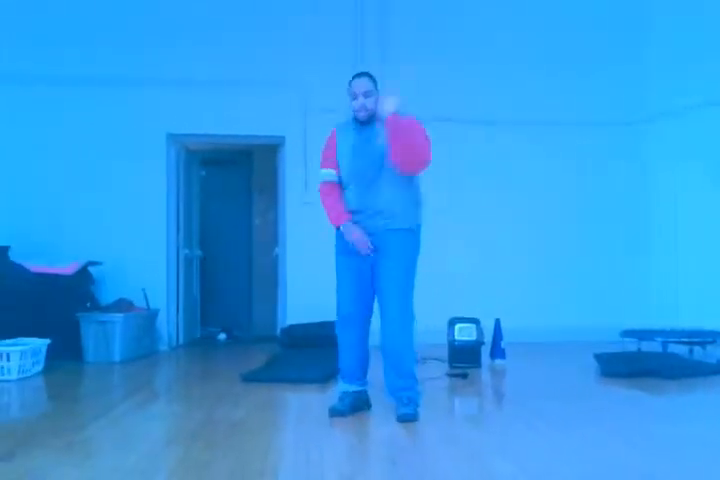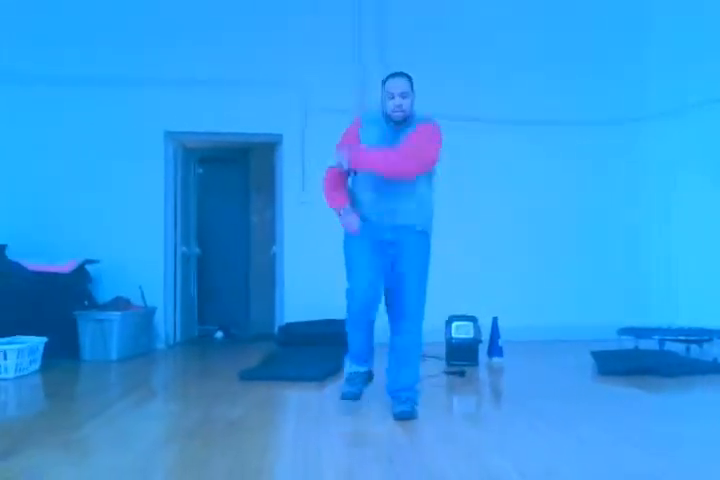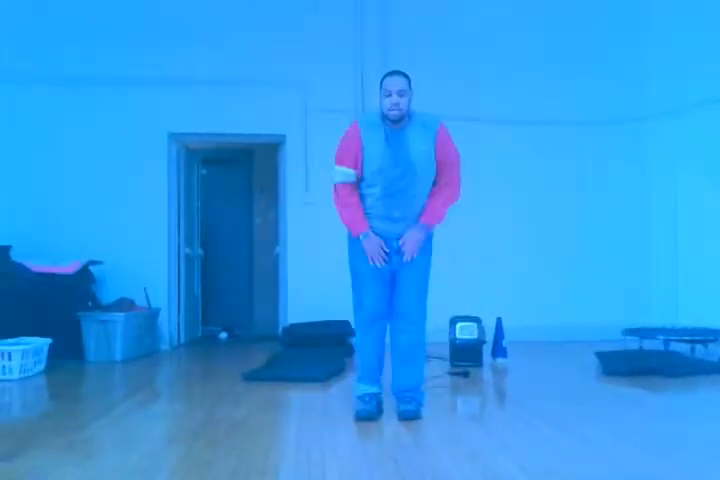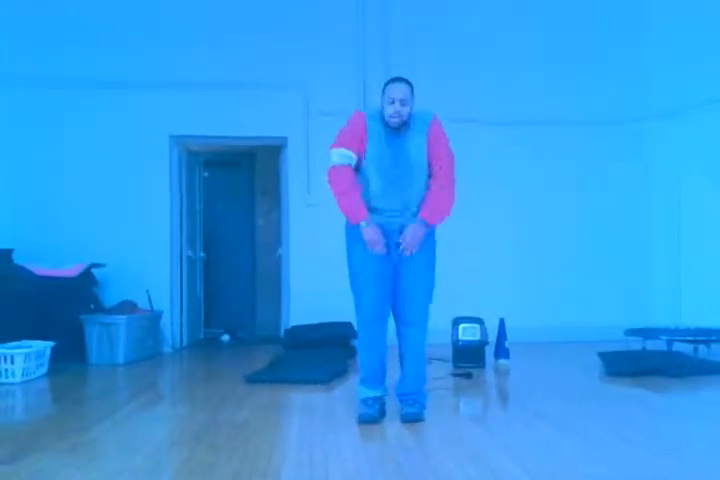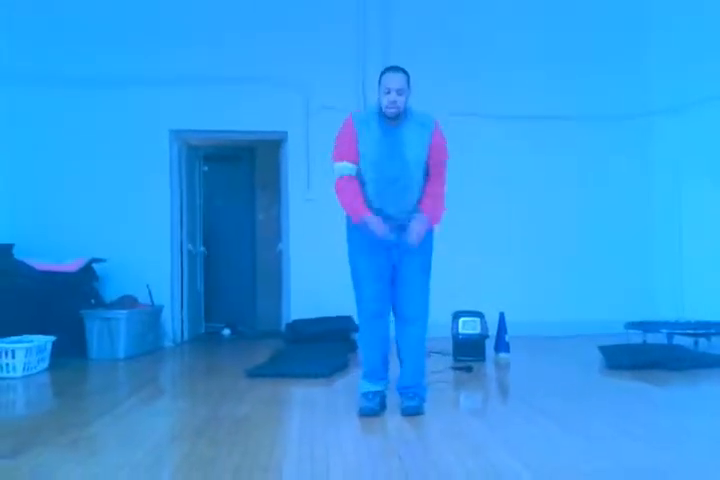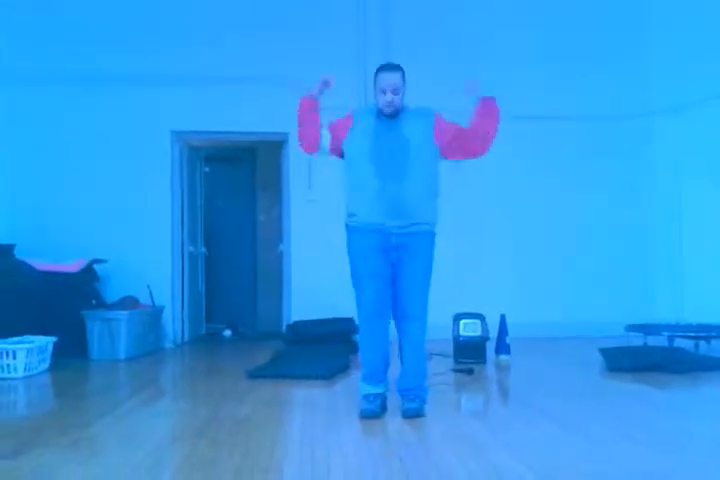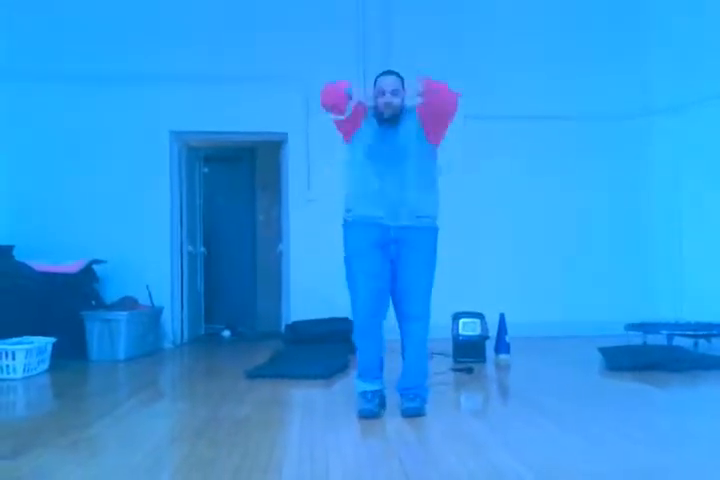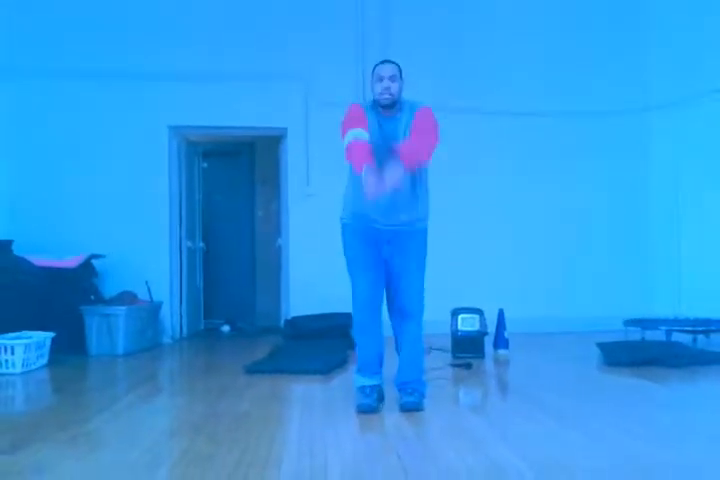
dt=0.1s
person 1, frame 1
left shoulder: (406, 128)
right shoulder: (339, 136)
left elbow: (414, 161)
right elbow: (328, 187)
left wrist: (391, 117)
right wrist: (345, 225)
left hip: (398, 234)
right hip: (352, 235)
left knee: (397, 313)
right knee: (350, 313)
left ankle: (405, 394)
right ankle: (353, 389)
person 1, frame 2
left shoulder: (427, 130)
right shoulder: (362, 126)
left elbow: (408, 164)
right elbow: (336, 175)
left wrist: (357, 157)
right wrist: (344, 210)
left hip: (410, 235)
right hip: (363, 232)
left knee: (407, 315)
right knee: (362, 299)
left ankle: (404, 394)
right ankle: (358, 365)
person 1, frame 3
left shoulder: (434, 132)
right shoulder: (360, 132)
left elbow: (448, 185)
right elbow: (344, 187)
left wrist: (422, 228)
right wrist: (363, 234)
left hip: (414, 238)
right hip: (370, 239)
left knee: (410, 315)
right knee: (370, 314)
left ankle: (409, 394)
right ankle: (368, 392)
person 1, frame 4
left shoulder: (430, 128)
right shoulder: (361, 125)
left elbow: (443, 181)
right elbow: (339, 171)
left wrist: (423, 224)
right wrist: (363, 222)
left hip: (415, 236)
right hip: (368, 233)
left knee: (413, 317)
right knee: (371, 315)
left ankle: (412, 396)
right ankle: (372, 395)
person 1, frame 5
left shoulder: (427, 130)
right shoulder: (355, 127)
left elbow: (435, 184)
right elbow: (344, 180)
left wrist: (424, 220)
right wrist: (366, 217)
left hip: (413, 235)
right hip: (367, 233)
left knee: (413, 314)
right knee: (372, 311)
left ankle: (412, 390)
right ankle: (373, 389)
person 1, frame 6
left shoulder: (428, 125)
right shoulder: (352, 125)
left elbow: (473, 146)
right elbow: (311, 143)
left wrist: (487, 108)
right wrist: (310, 103)
left hip: (416, 234)
right hip: (367, 234)
left knee: (412, 313)
right knee: (373, 312)
left ankle: (413, 391)
right ankle: (373, 390)
person 1, frame 7
left shoulder: (423, 122)
right shoulder: (358, 122)
left elbow: (447, 101)
right elbow: (331, 99)
left wrist: (428, 92)
right wrist: (345, 94)
left hip: (416, 231)
right hip: (365, 229)
left knee: (415, 311)
right knee: (367, 308)
left ankle: (413, 391)
right ankle: (370, 388)
person 1, frame 8
left shoulder: (420, 116)
right shoulder: (357, 114)
left elbow: (421, 147)
right elbow: (356, 143)
left wrist: (398, 170)
right wrist: (368, 176)
left hip: (408, 228)
right hip: (362, 227)
left knee: (408, 309)
right knee: (367, 304)
left ankle: (411, 386)
right ankle: (368, 383)
